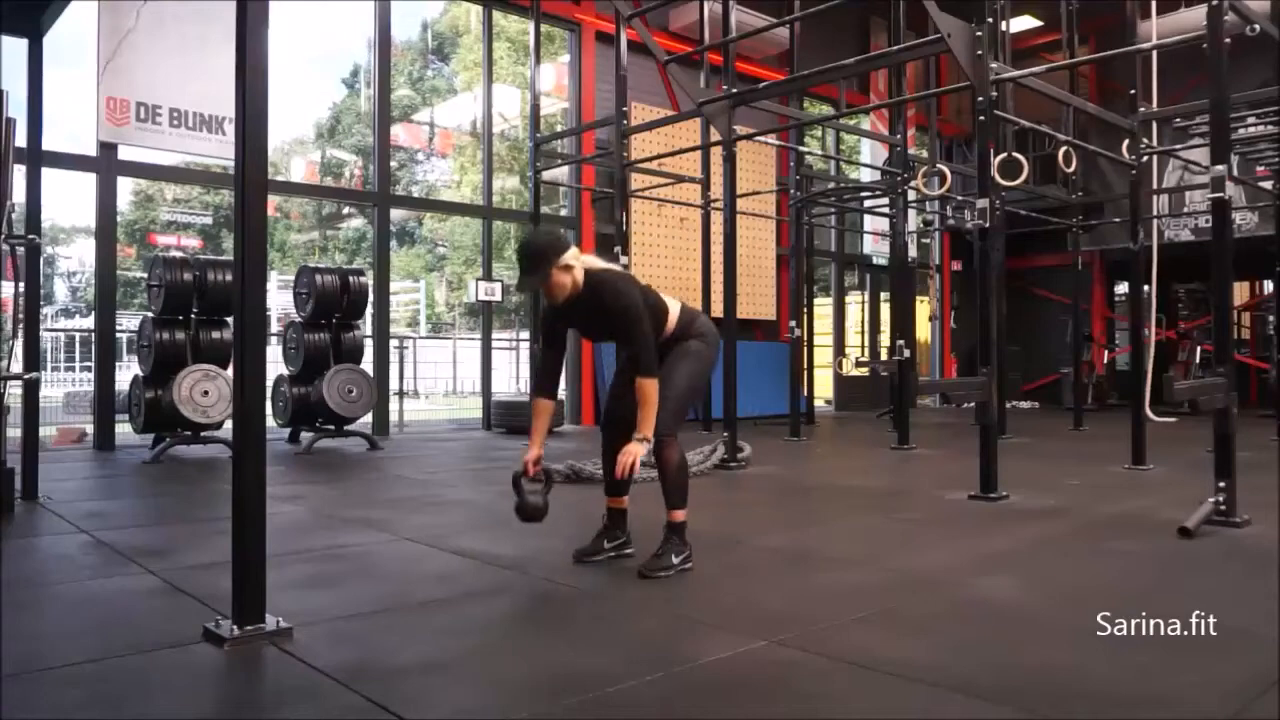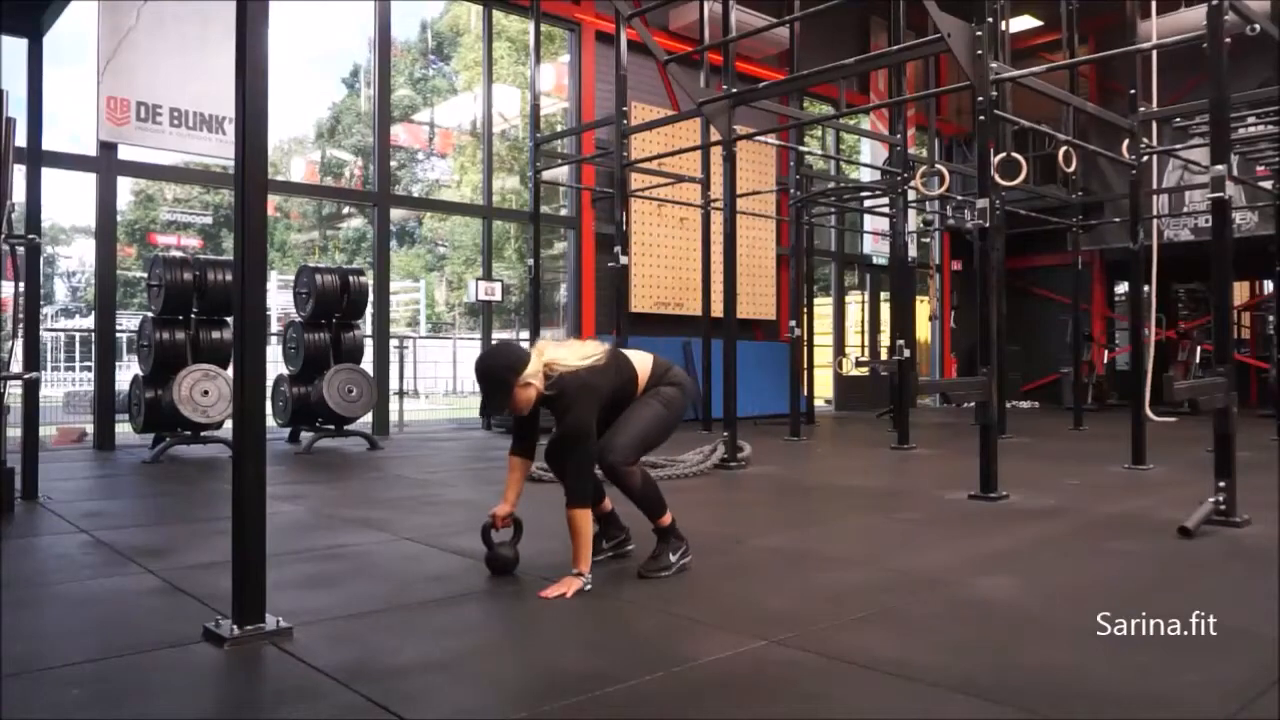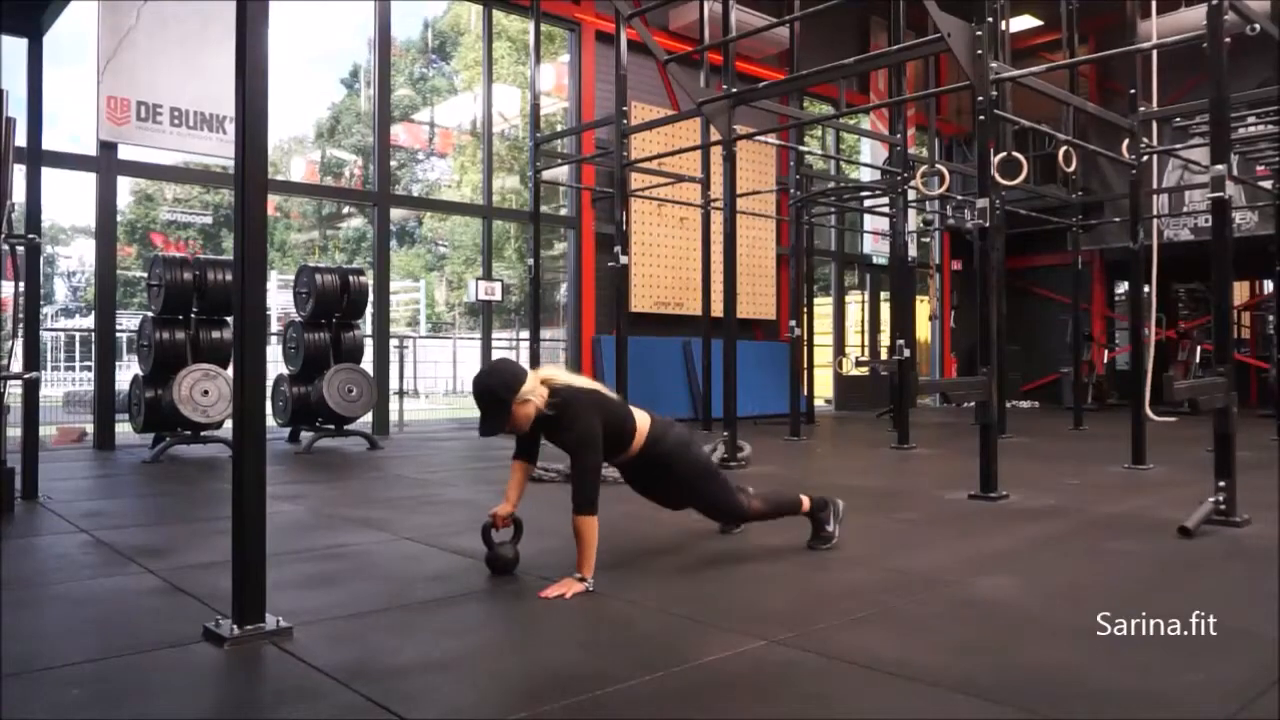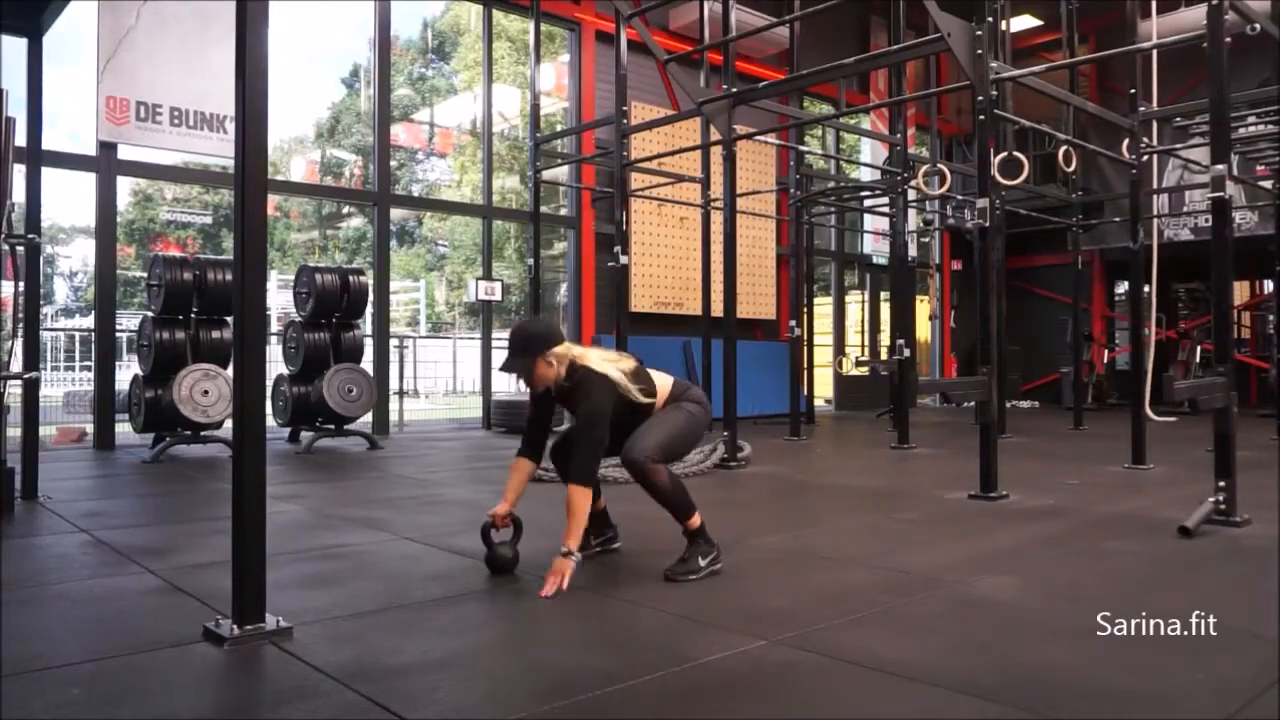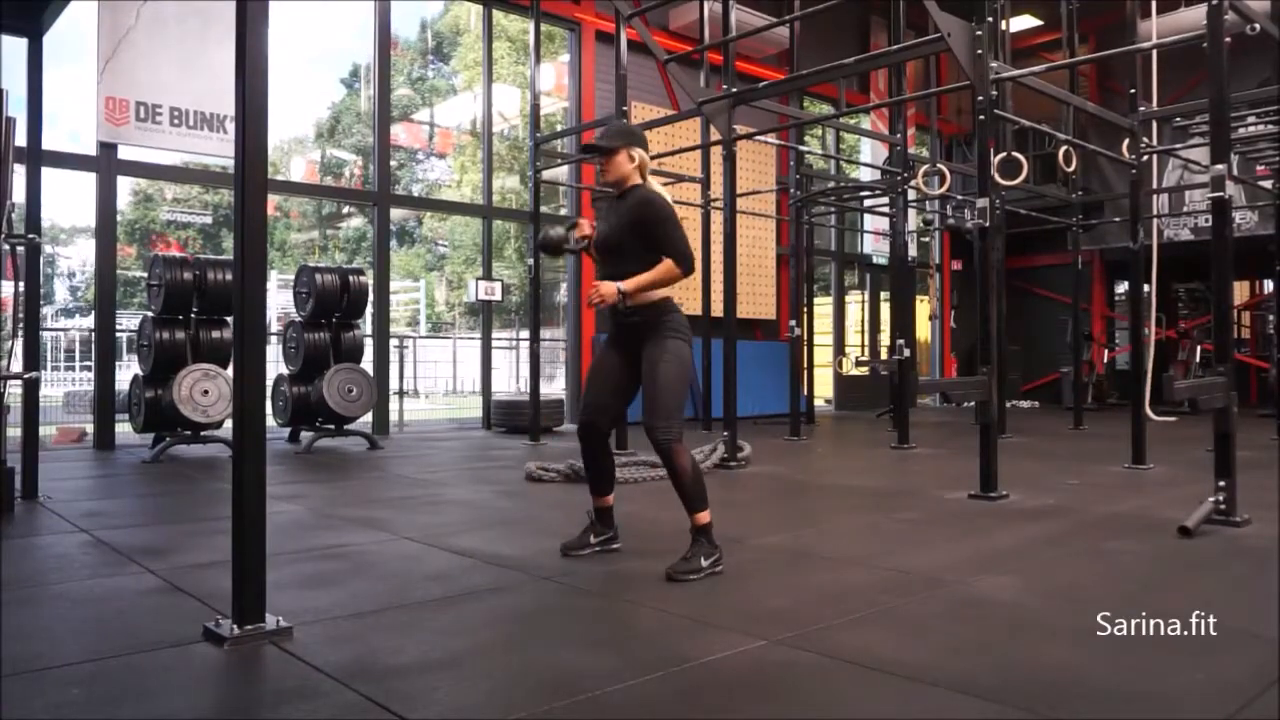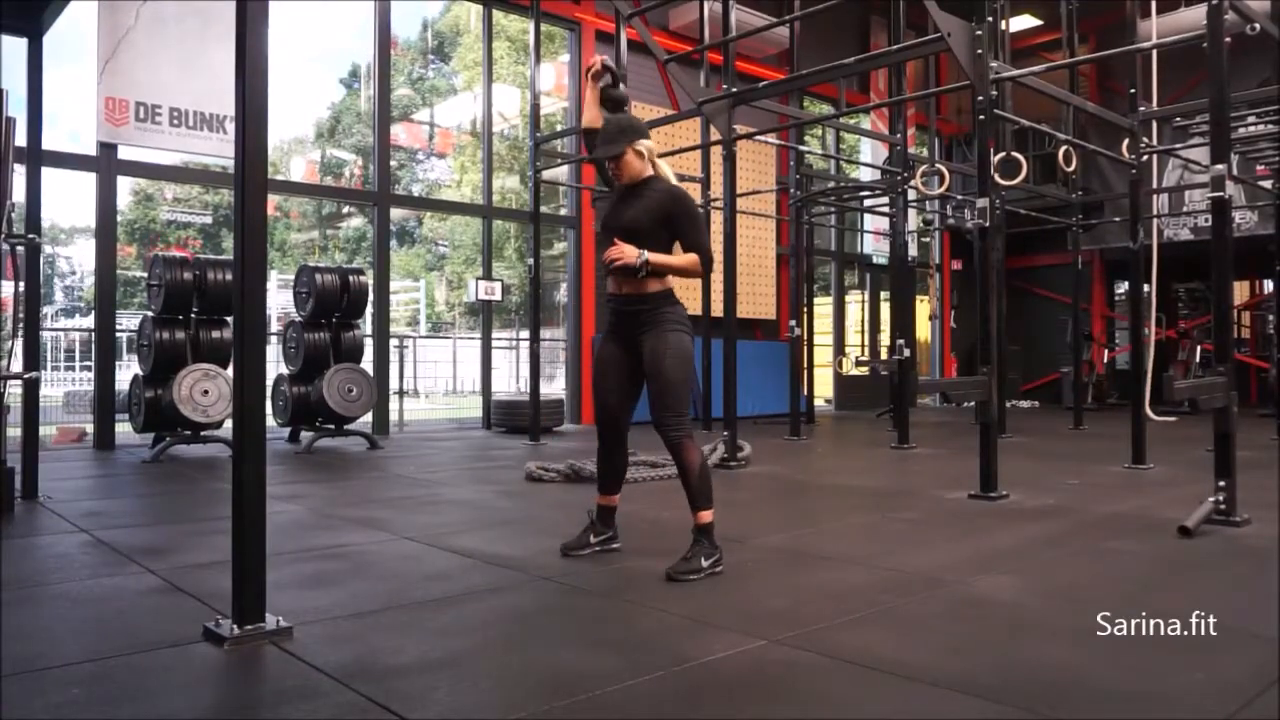
dt=0.5s
person 1, frame 1
left shoulder: (614, 289)
right shoulder: (557, 310)
left elbow: (646, 364)
right elbow: (546, 376)
left wrist: (642, 438)
right wrist: (535, 445)
left hip: (690, 338)
right hip: (644, 350)
left knee: (661, 428)
right knee: (612, 423)
left ankle: (678, 542)
right ankle: (616, 531)
person 1, frame 2
left shoulder: (573, 400)
right shoulder: (530, 388)
left elbow: (578, 487)
right elbow: (522, 446)
right wrist: (508, 504)
left hip: (667, 386)
right hip: (627, 380)
left knee: (615, 456)
right knee: (558, 455)
left ankle: (674, 543)
right ankle: (614, 534)
person 1, frame 3
left shoulder: (575, 412)
right shoulder: (536, 397)
left elbow: (586, 497)
right elbow: (525, 453)
left wrist: (584, 577)
right wrist: (509, 504)
left hip: (663, 447)
left knee: (730, 506)
right knee: (679, 498)
left ankle: (821, 509)
right ankle: (734, 503)
person 1, frame 4
left shoulder: (591, 385)
right shoulder: (547, 385)
left elbow: (586, 479)
right elbow: (531, 447)
left wrist: (568, 554)
right wrist: (507, 503)
left hip: (684, 407)
right hip: (641, 416)
left knee: (639, 457)
right knee: (565, 452)
left ankle: (704, 546)
right ankle: (603, 530)
person 1, frame 5
left shoulder: (648, 202)
right shoulder: (614, 207)
left elbow: (683, 263)
left wrist: (622, 288)
right wrist: (589, 241)
left hip: (662, 329)
right hip: (621, 332)
left knee: (662, 432)
right knee: (591, 424)
left ankle: (707, 543)
right ankle: (604, 525)
person 1, frame 6
left shoulder: (671, 197)
right shoulder: (621, 189)
left elbow: (701, 262)
right elbow: (590, 135)
left wrist: (644, 257)
right wrist: (592, 84)
left hip: (661, 320)
right hip: (618, 323)
left knee: (674, 429)
right knee: (609, 425)
left ankle: (707, 543)
right ankle: (604, 525)
